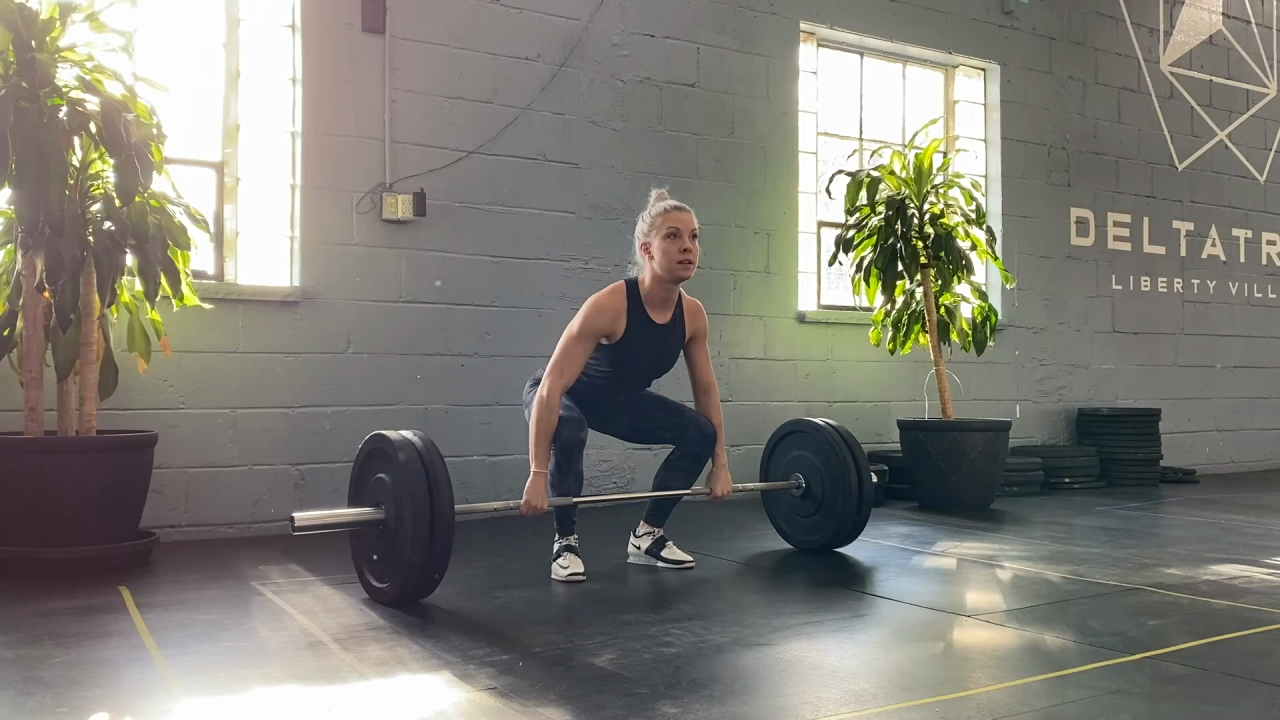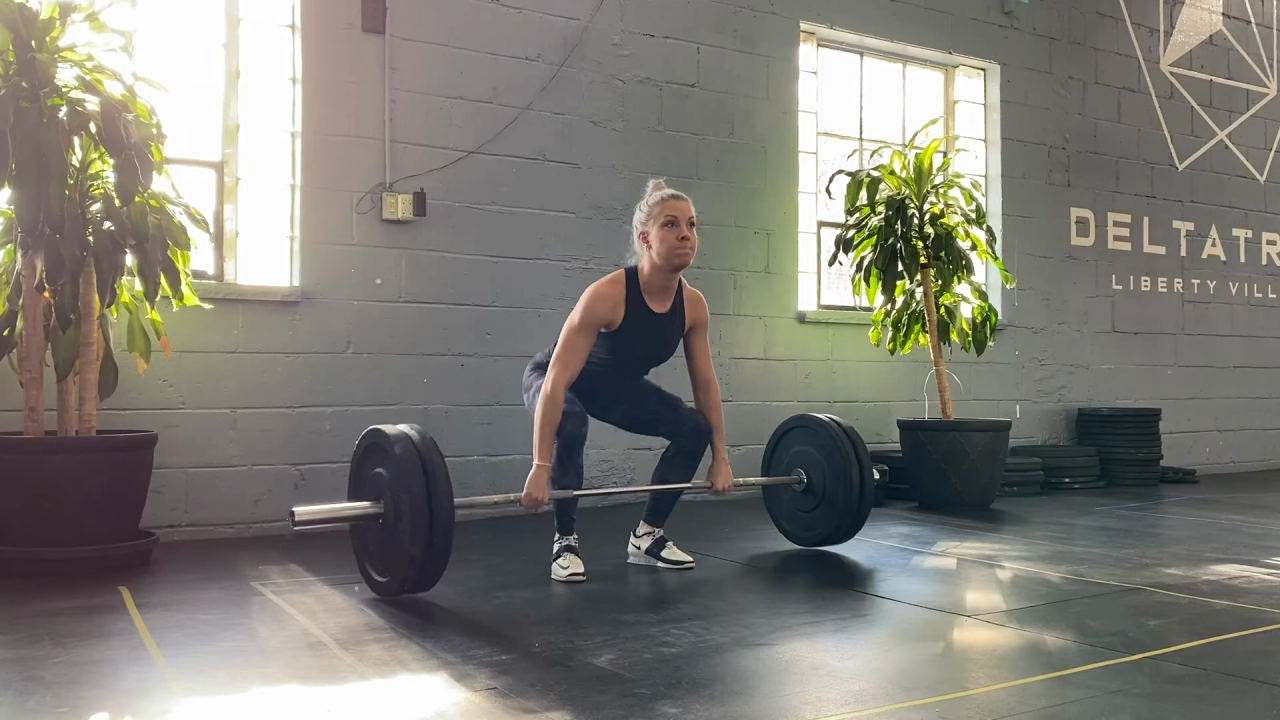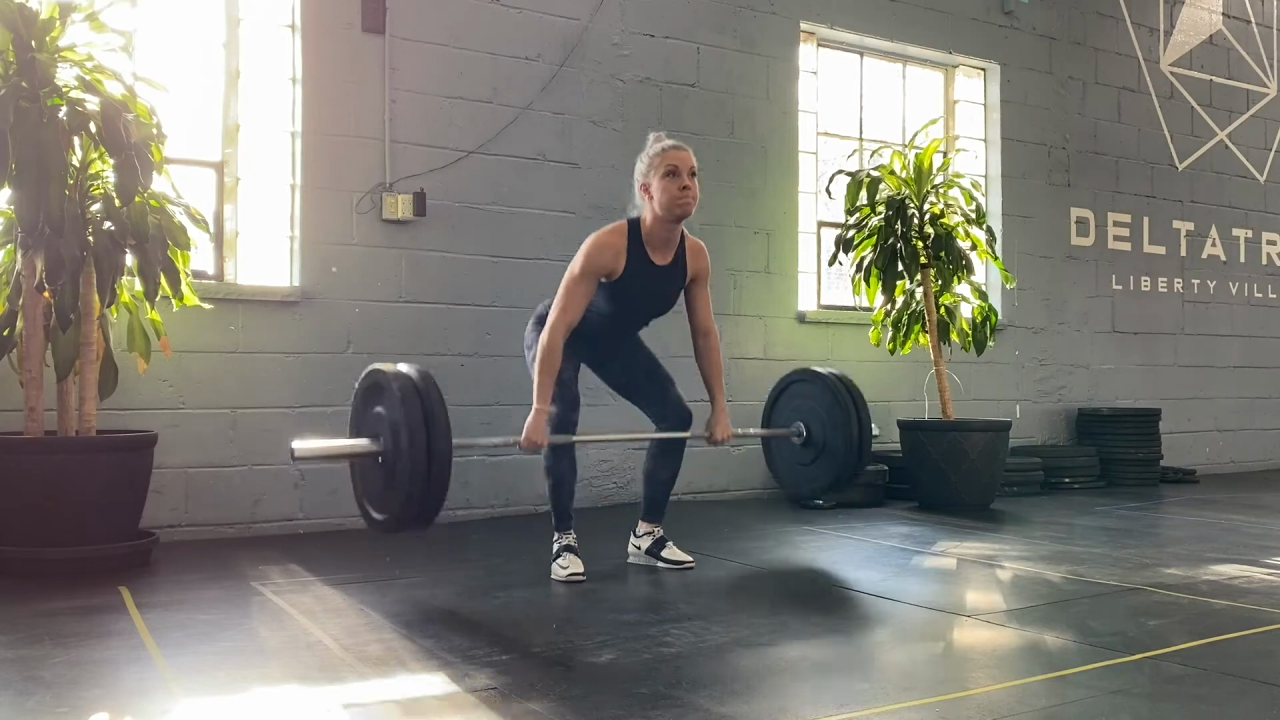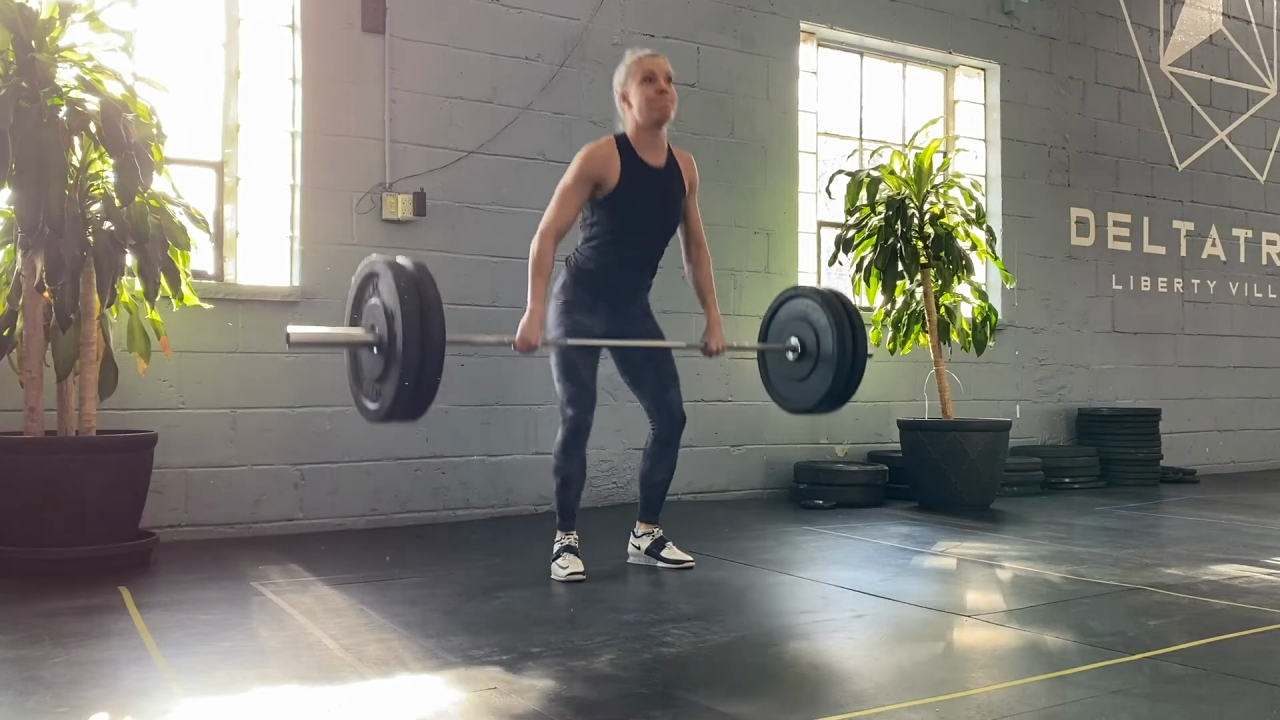
dt=0.3s
person 1, frame 1
left shoulder: (693, 314)
right shoulder: (607, 307)
left elbow: (706, 389)
right elbow: (550, 389)
left wrist: (721, 463)
right wrist: (537, 474)
left hip: (623, 401)
right hip: (570, 397)
left knee: (700, 432)
right knee: (568, 432)
left ankle: (648, 534)
right ankle: (565, 542)
person 1, frame 2
left shoulder: (693, 305)
right shoulder: (606, 296)
left elbow: (705, 382)
right elbow: (558, 382)
left wrist: (720, 457)
right wrist: (541, 468)
left hip: (620, 386)
right hip: (557, 378)
left knee: (694, 429)
right knee: (571, 426)
left ankle: (648, 535)
right ankle: (565, 542)
person 1, frame 3
left shoulder: (695, 256)
right shoulder: (608, 245)
left elbow: (705, 334)
right elbow: (557, 330)
left wrist: (720, 409)
right wrist: (538, 411)
left hip: (617, 340)
right hip: (560, 333)
left knee: (676, 417)
right knee: (563, 416)
left ankle: (647, 534)
right ankle: (564, 541)
person 1, frame 4
left shoulder: (683, 166)
right shoulder: (601, 156)
left elbow: (695, 247)
right elbow: (547, 236)
left wrist: (712, 318)
right wrist: (533, 313)
left hip: (633, 304)
right hip: (581, 300)
left knee: (670, 416)
right knee: (579, 416)
left ankle: (647, 534)
right ankle: (566, 540)
